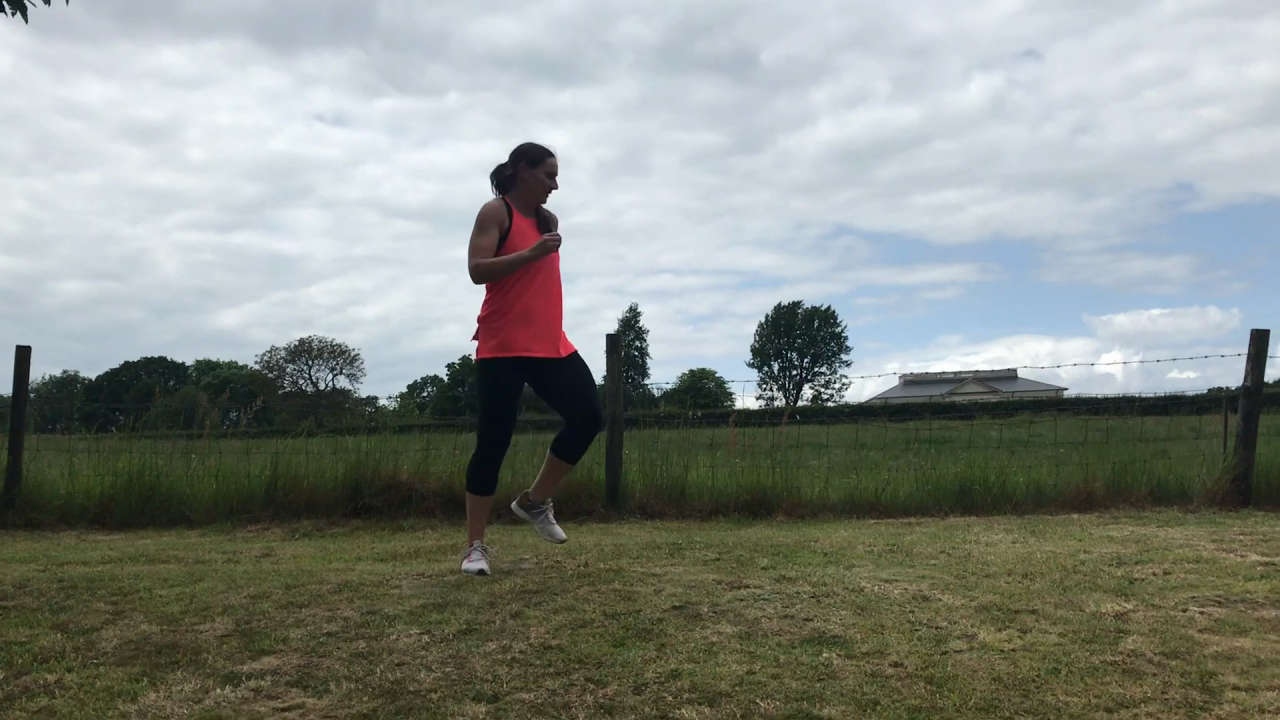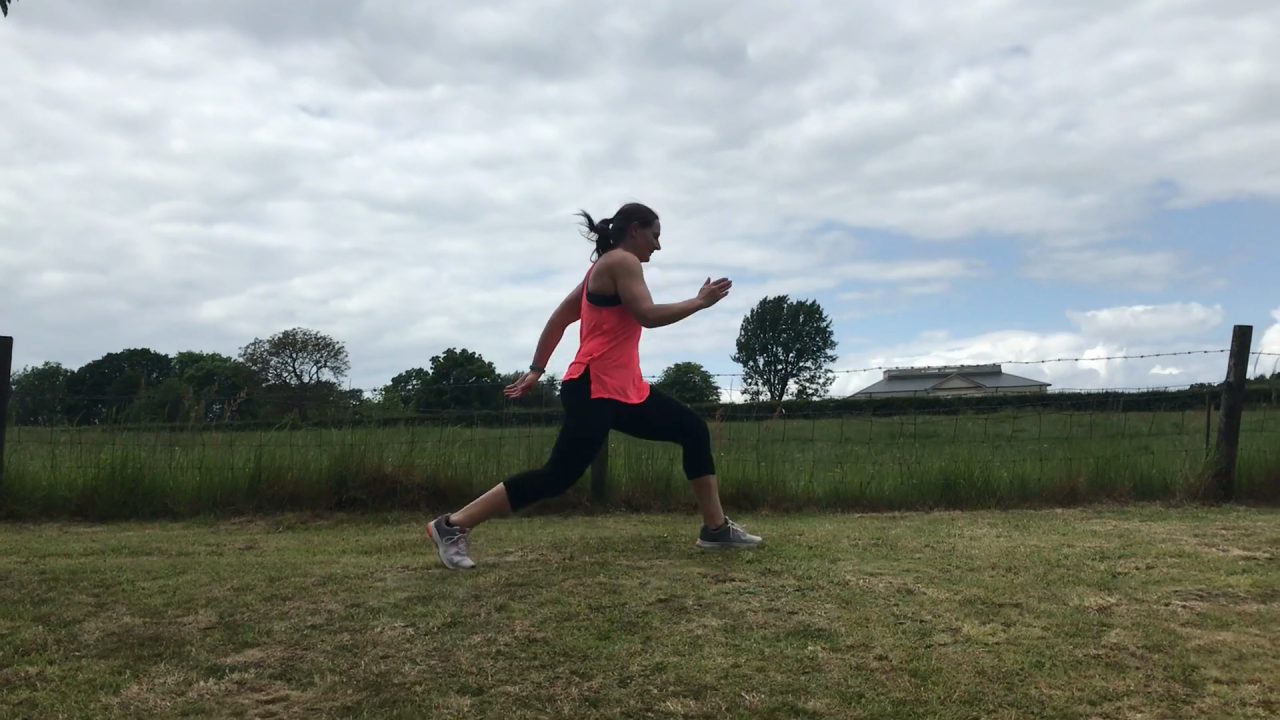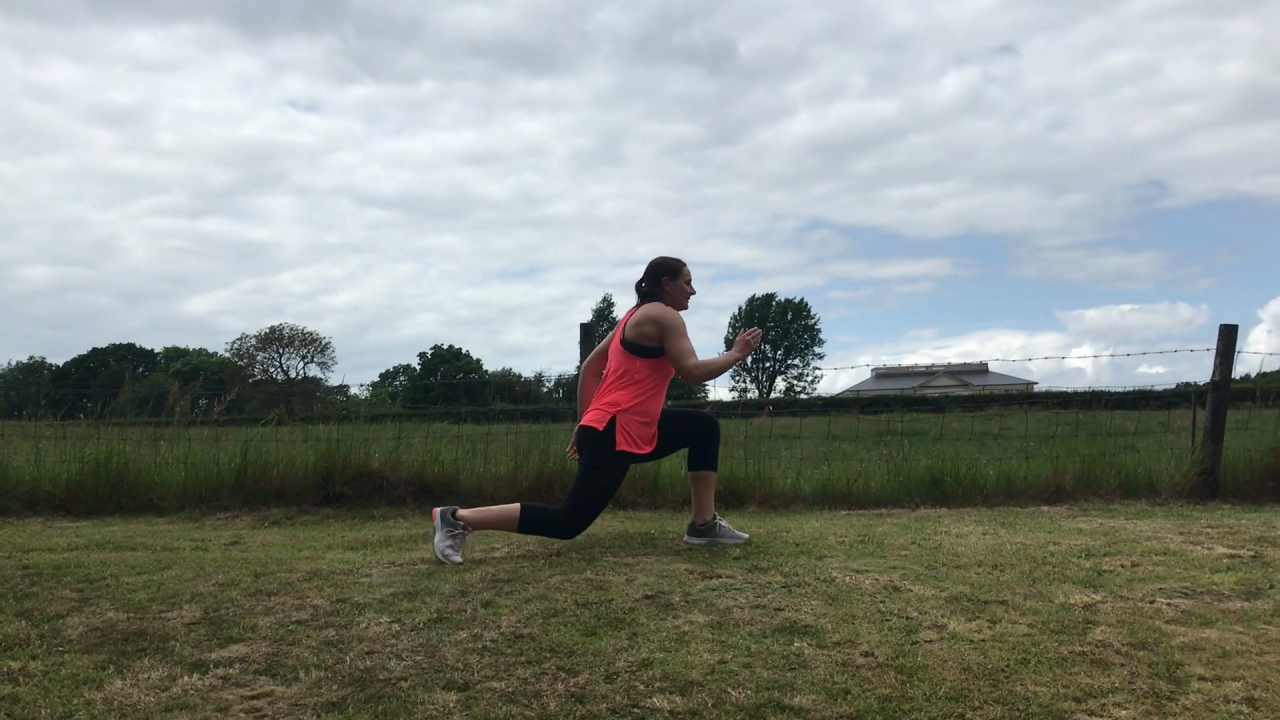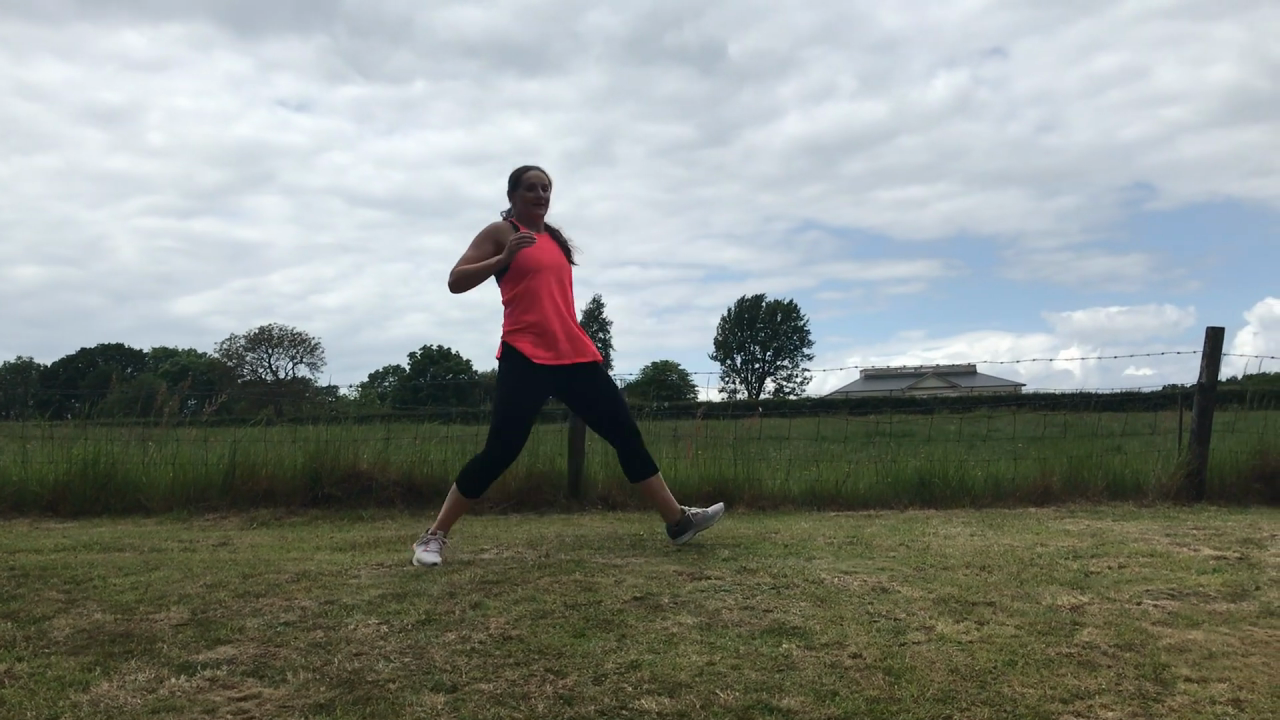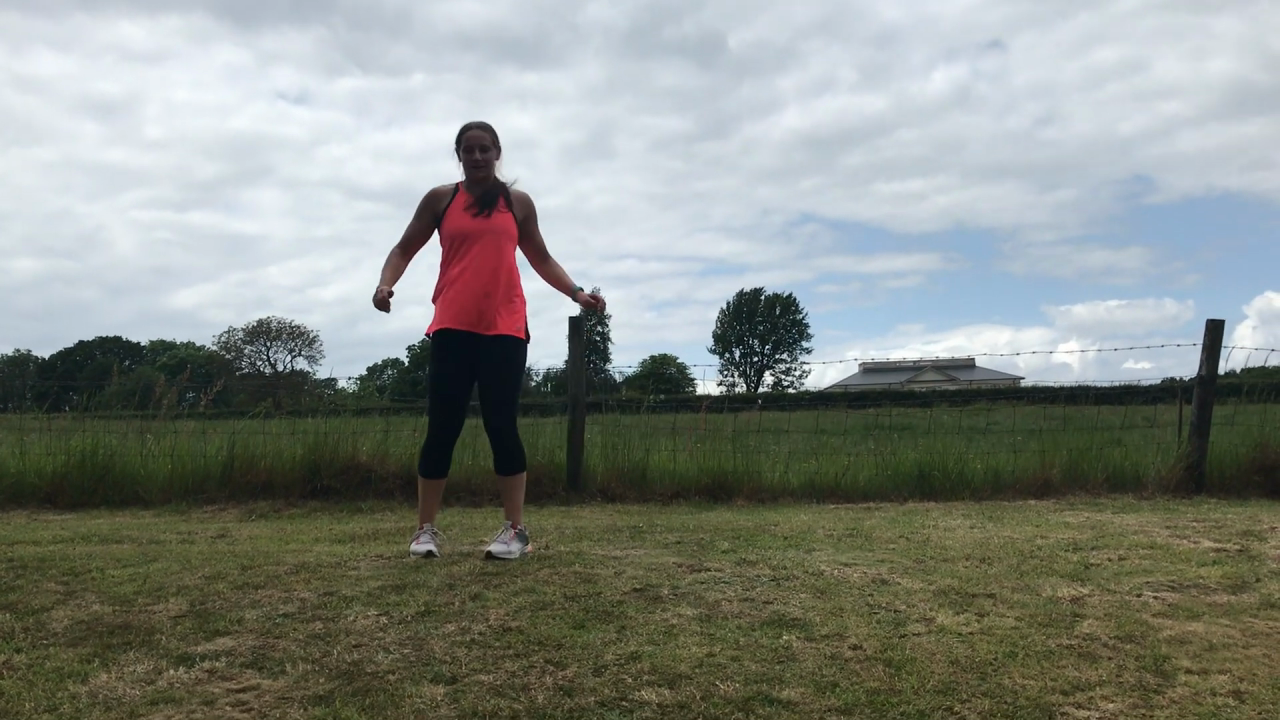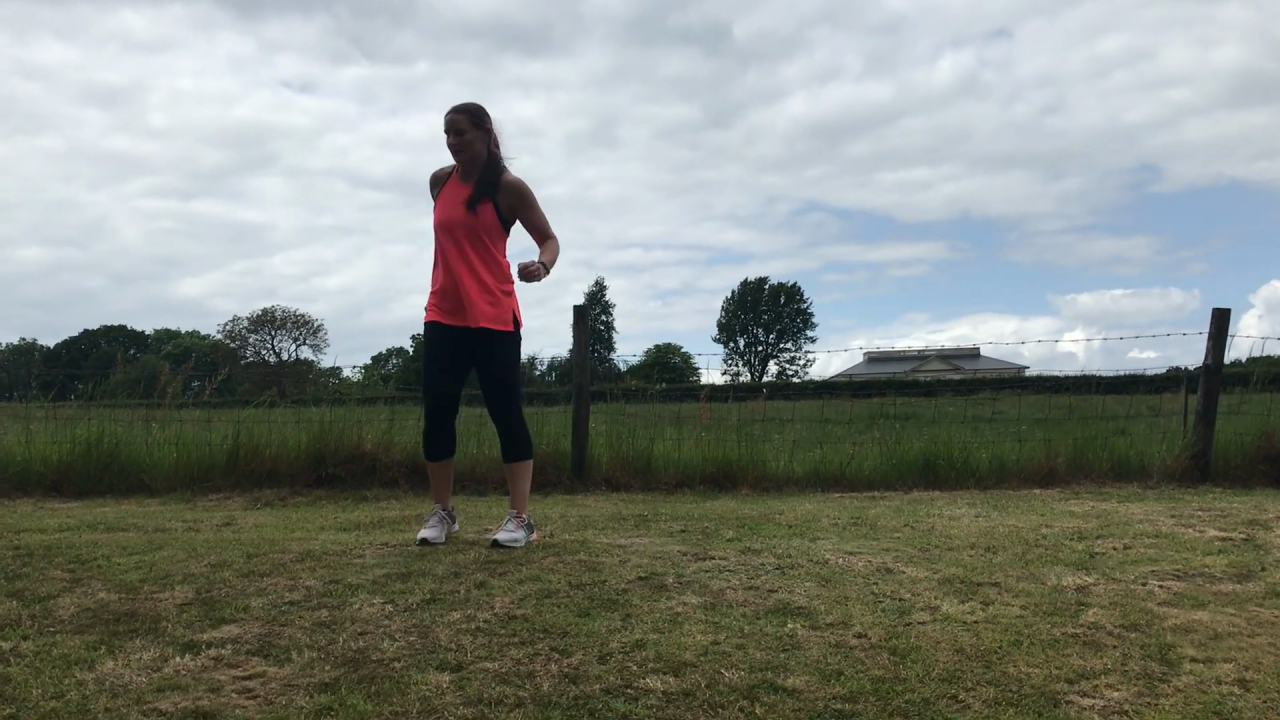
dt=0.4s
person 1, frame 1
left shoulder: (547, 219)
right shoulder: (494, 212)
right elbow: (480, 270)
right wrist: (533, 253)
left hip: (551, 346)
right hip: (500, 349)
left knee: (589, 416)
right knee: (493, 444)
left ankle: (535, 501)
right ankle: (475, 544)
person 1, frame 2
left shoulder: (604, 268)
right shoulder: (621, 262)
left elbow: (558, 318)
right elbow: (647, 315)
left wrist: (536, 370)
right wrist: (701, 301)
left hip: (623, 391)
right hip: (596, 391)
left knee: (694, 429)
right knee: (557, 476)
left ankle: (715, 526)
right ankle: (453, 526)
person 1, frame 3
left shoulder: (640, 315)
right shoulder: (665, 316)
left elbow: (590, 366)
right elbow: (691, 372)
left wrist: (584, 422)
right wrist: (737, 355)
left hip: (635, 429)
right hip: (614, 435)
left knee: (705, 428)
right knee: (570, 522)
left ankle: (703, 523)
right ankle: (455, 519)
person 1, frame 4
left shoulder: (558, 239)
right shoulder: (500, 232)
right elbow: (455, 281)
right wrist: (503, 260)
left hip: (575, 357)
right hip: (525, 357)
left knee: (625, 433)
right knee: (501, 451)
left ankle: (677, 518)
right ankle: (434, 534)
person 1, frame 5
left shoulder: (518, 202)
right shoulder: (440, 199)
left elbow: (541, 258)
right elbow: (404, 249)
left wrist: (578, 294)
right wrist: (386, 286)
left hip: (505, 327)
right hip: (452, 326)
left knee: (500, 423)
right knee: (443, 426)
left ankle: (515, 528)
right ankle: (426, 528)
person 1, frame 6
left shoulder: (508, 185)
right shoulder: (439, 181)
left elbow: (548, 239)
left wrist: (540, 266)
left hip: (495, 317)
right hip: (444, 315)
left knee: (505, 412)
right knee: (439, 409)
left ankle: (520, 518)
right ankle: (441, 510)
